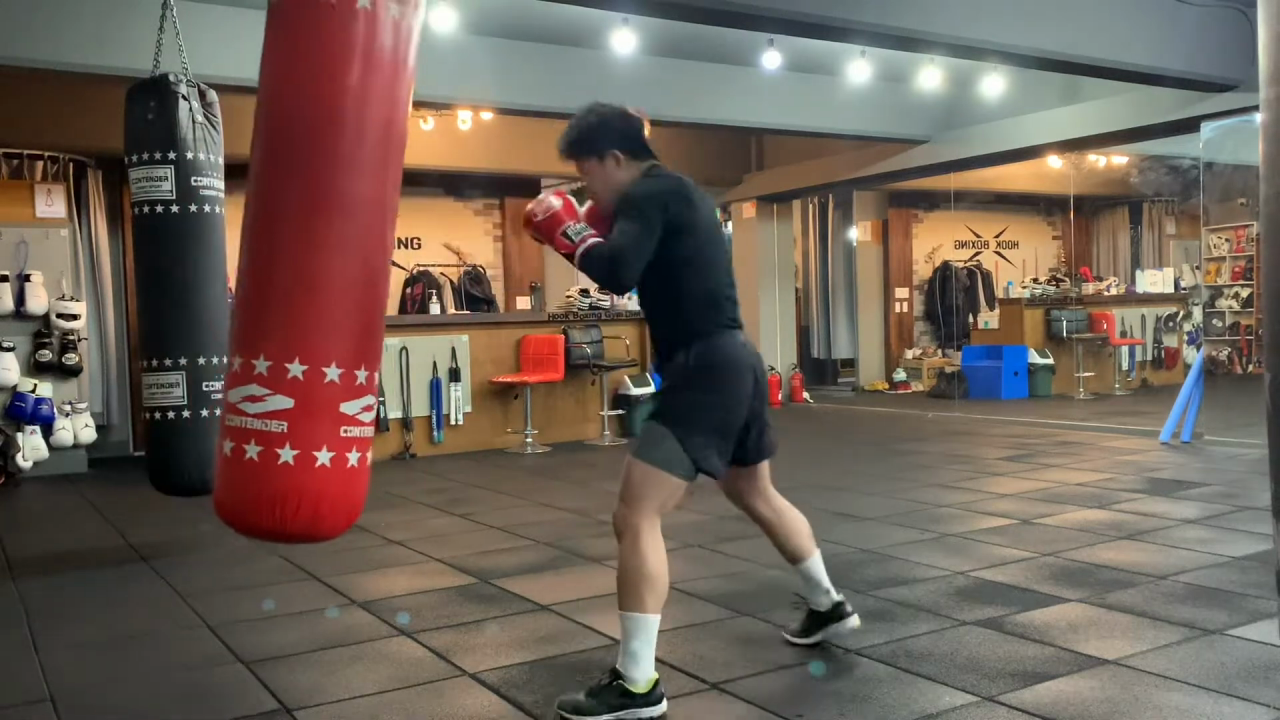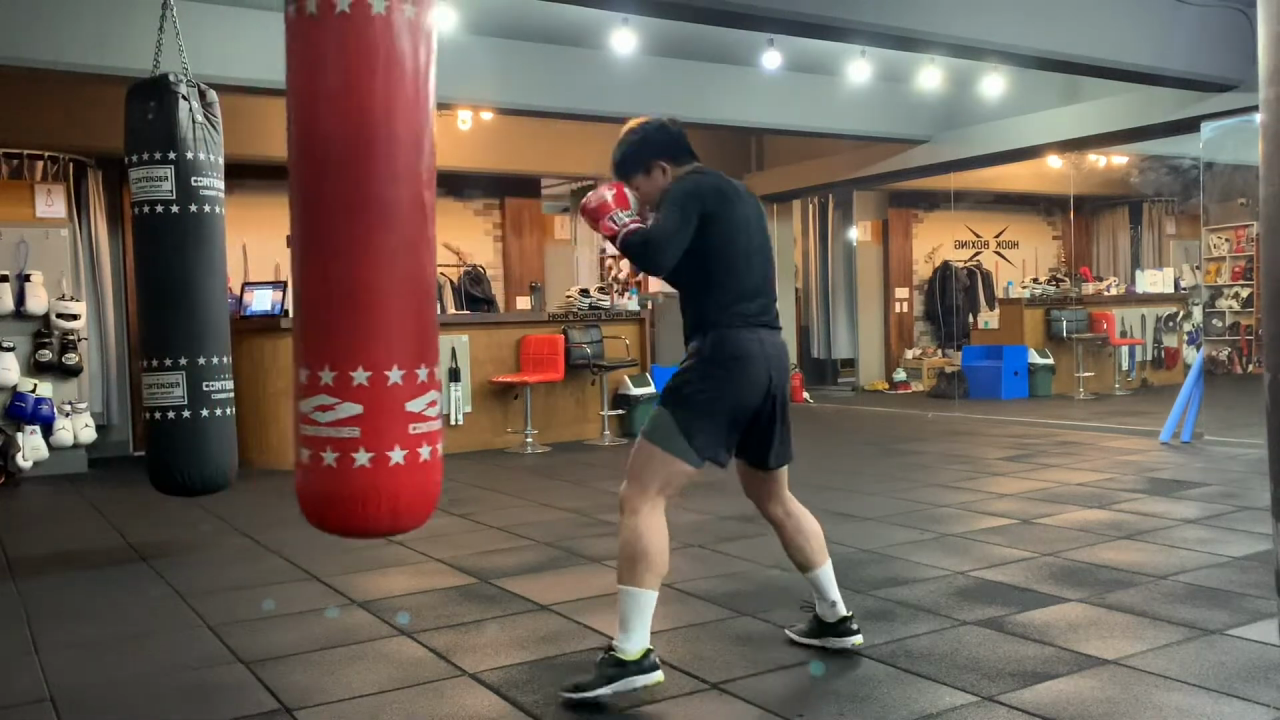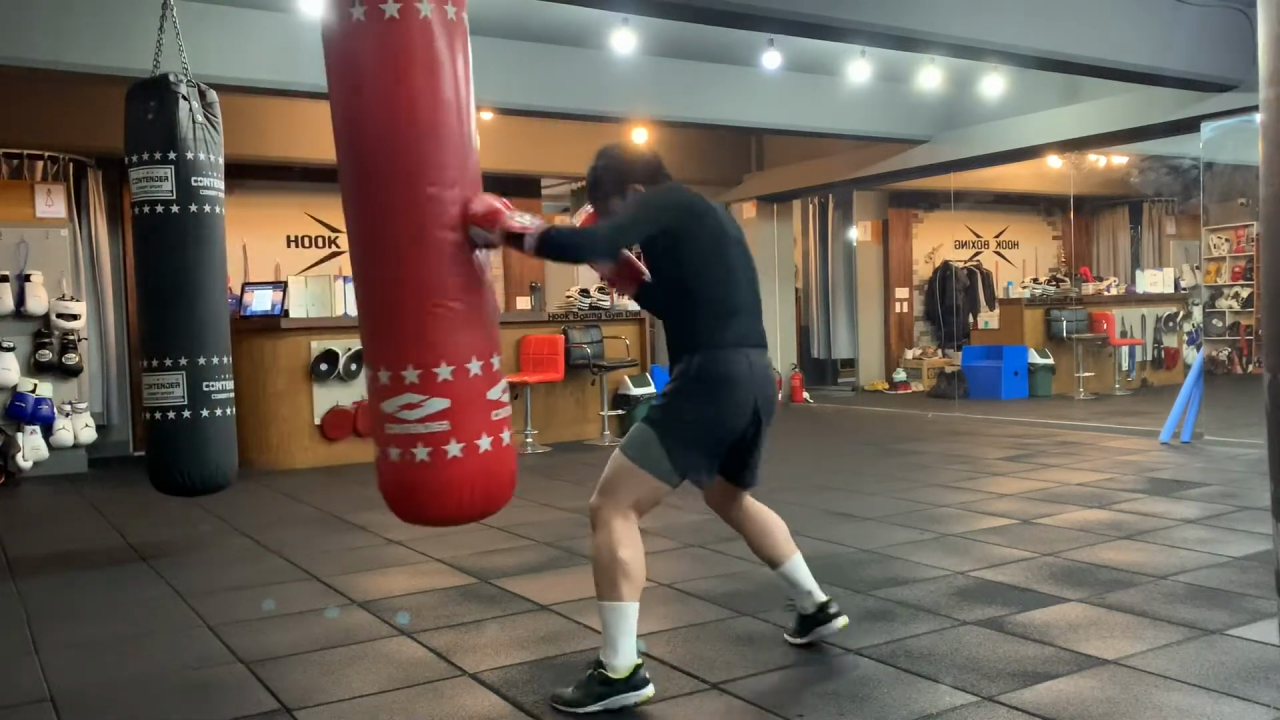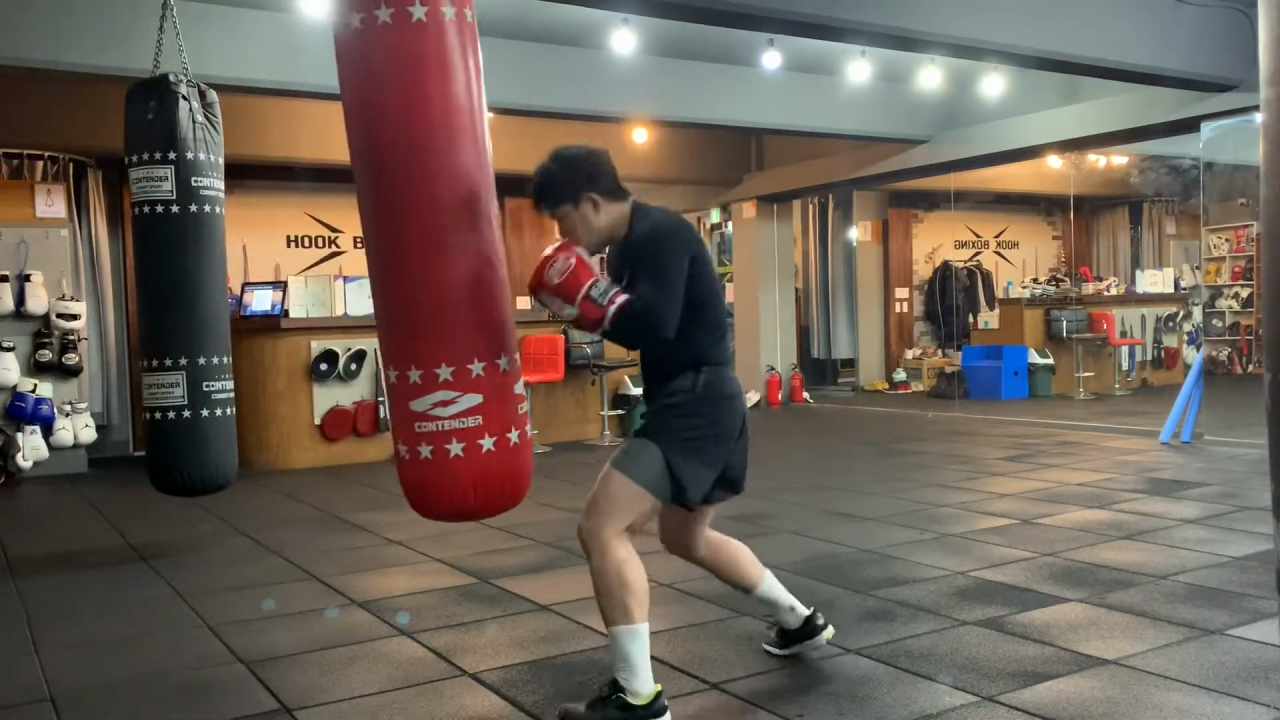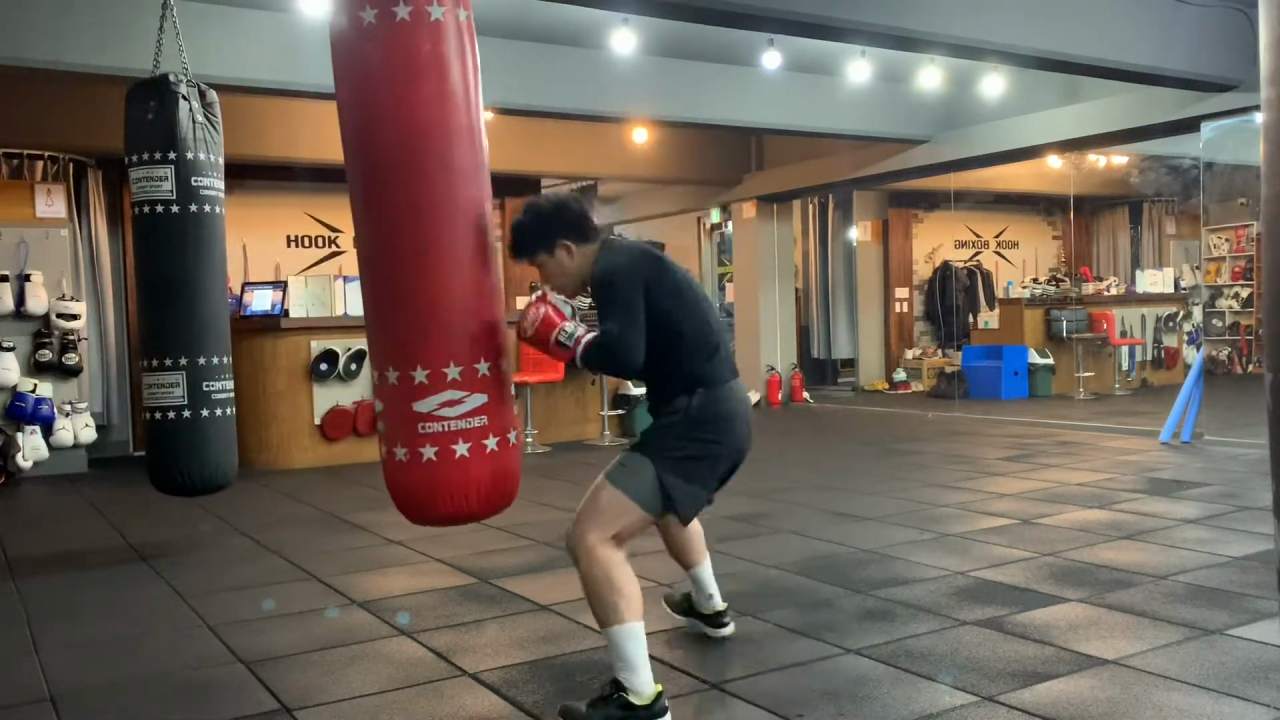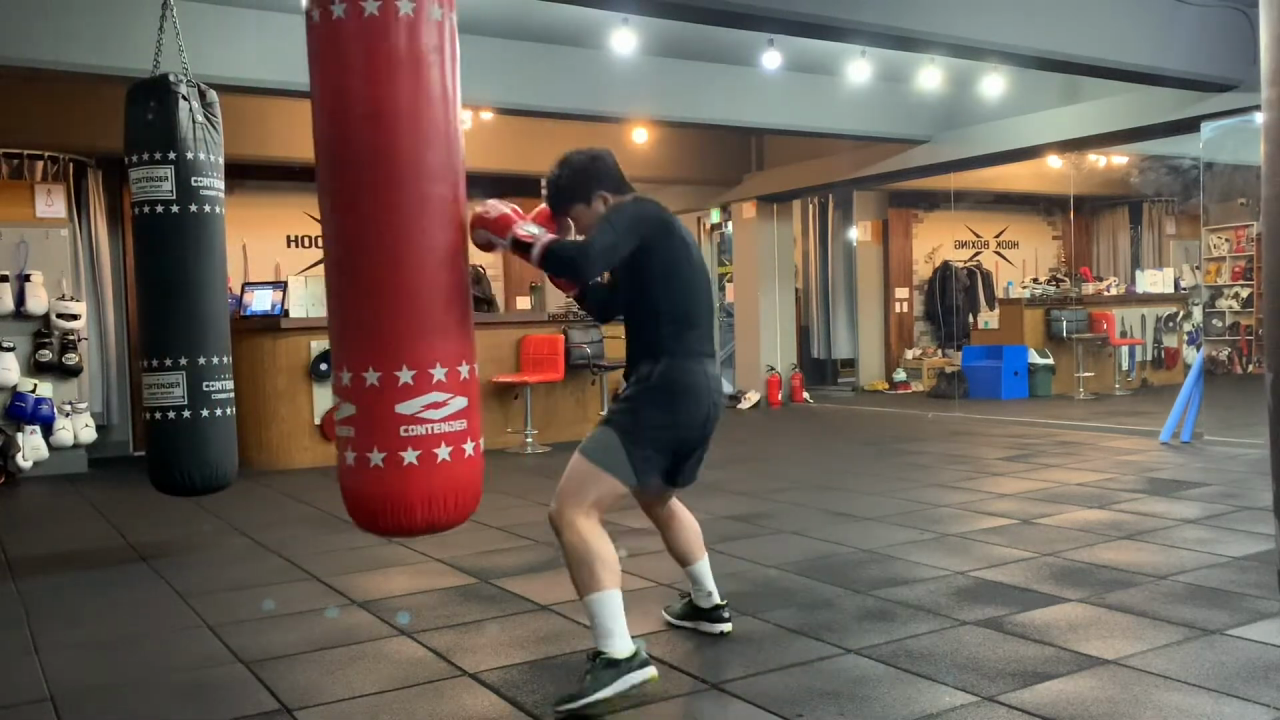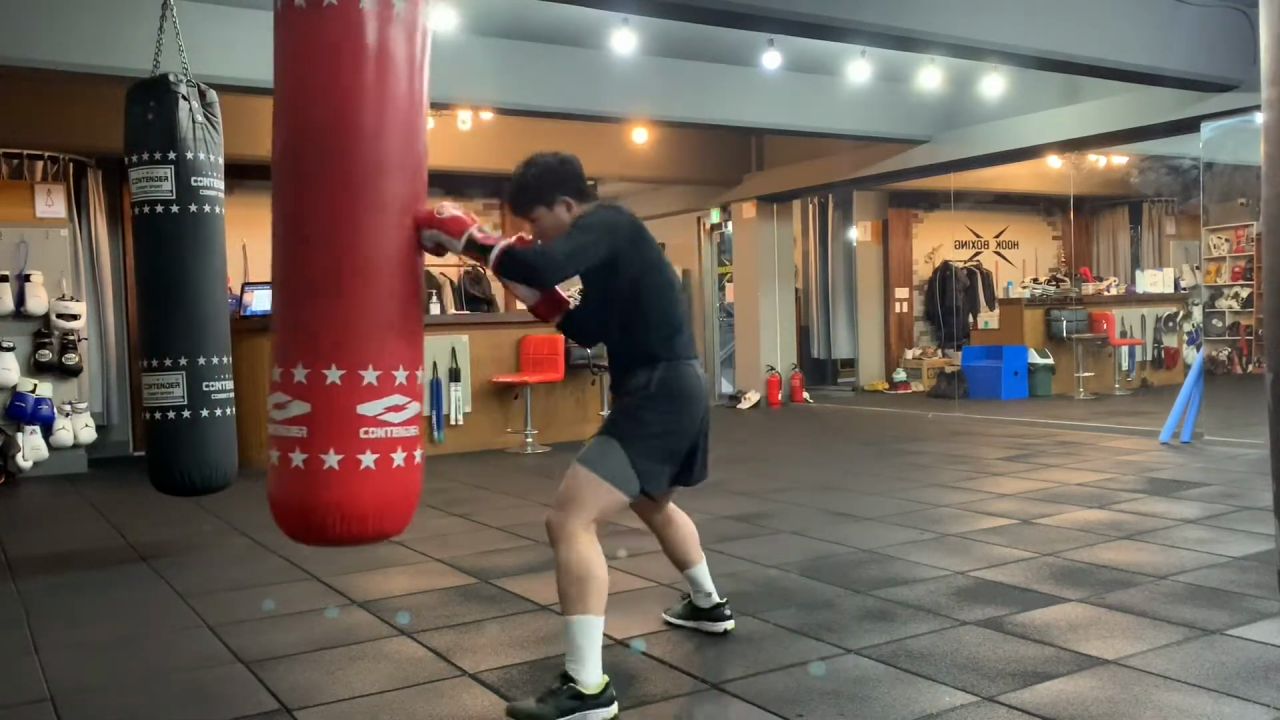
dt=0.3s
person 1, frame 1
left shoulder: (646, 192)
right shoulder: (682, 192)
left elbow: (617, 275)
left wrist: (567, 231)
right wrist: (600, 232)
left hip: (704, 368)
right hip: (736, 361)
left knee: (635, 516)
right knee: (754, 494)
right ankle: (829, 606)
person 1, frame 2
left shoulder: (689, 189)
right shoulder: (739, 197)
left elbow: (656, 256)
left wrist: (615, 220)
right wrist: (642, 225)
left hip: (723, 356)
right hip: (767, 354)
left knee: (641, 495)
right knee: (772, 496)
left ankle: (631, 654)
right ankle: (836, 617)
person 1, frame 3
left shoulder: (664, 206)
right shoulder: (709, 217)
left elbow: (588, 244)
left wrist: (509, 227)
right wrist: (637, 282)
left hip: (710, 379)
right hip: (752, 375)
left knee: (611, 510)
right knee: (731, 499)
left ankle: (619, 672)
right ankle: (816, 608)
person 1, frame 4
left shoulder: (656, 232)
right shoulder: (626, 248)
left elbow: (656, 326)
right elbow: (631, 326)
left wrist: (588, 291)
right wrist: (576, 300)
left hip: (697, 400)
right hip: (703, 400)
left knee: (601, 528)
right knee: (686, 537)
right ankle: (799, 621)
person 1, frame 5
left shoulder: (616, 266)
right shoulder: (639, 260)
left elbow: (625, 357)
left wrist: (564, 337)
right wrist: (575, 341)
left hip: (700, 418)
right hip: (722, 410)
left knee: (591, 538)
right knee: (663, 505)
right ankle: (710, 608)
person 1, frame 6
left shoulder: (636, 216)
right shoulder: (654, 227)
left elbow: (584, 262)
right elbow: (606, 303)
left wrist: (520, 236)
right wrist: (560, 262)
left hip: (666, 386)
right hip: (700, 387)
left knee: (573, 511)
right knee: (657, 496)
left ankle: (618, 655)
right ankle: (708, 604)
person 1, frame 7
left shoulder: (604, 225)
right shoulder: (607, 237)
left elbow: (543, 266)
right elbow: (590, 328)
left wrist: (469, 238)
right wrist: (544, 304)
left hip: (659, 394)
right hip: (679, 390)
left knee: (570, 521)
right knee: (653, 503)
right ankle: (708, 605)
